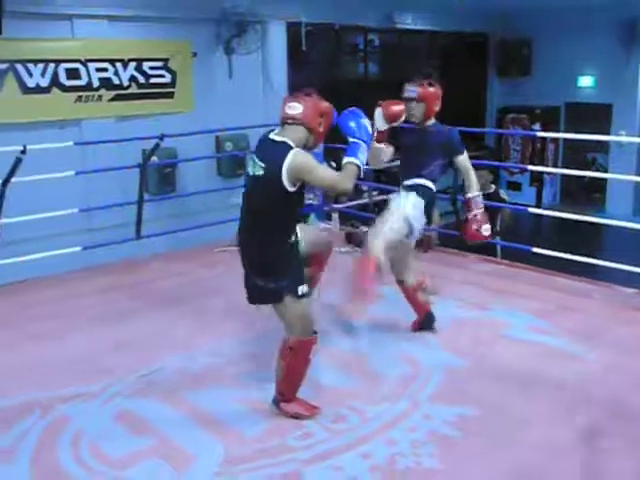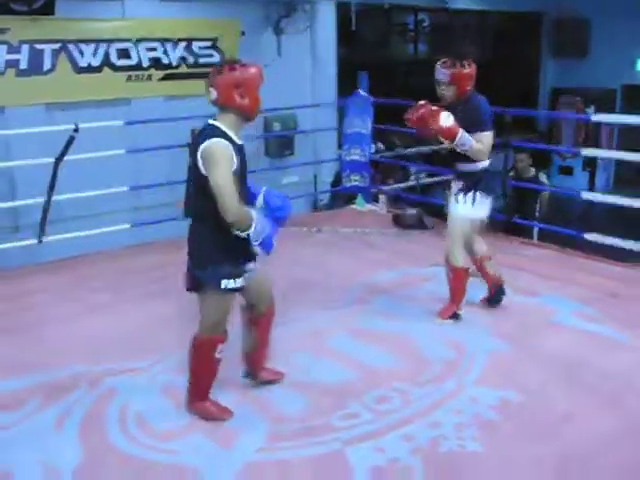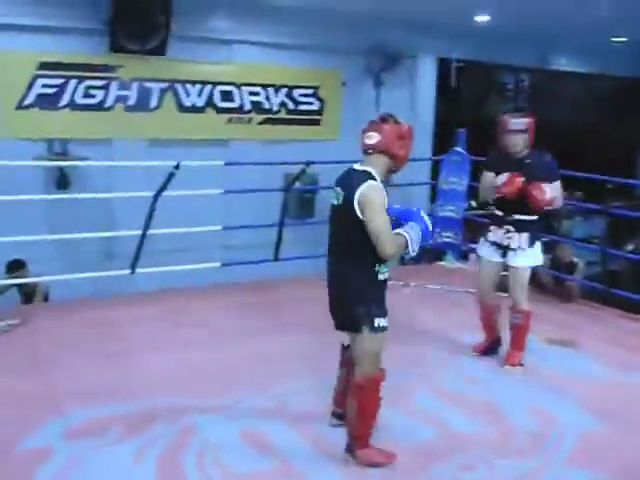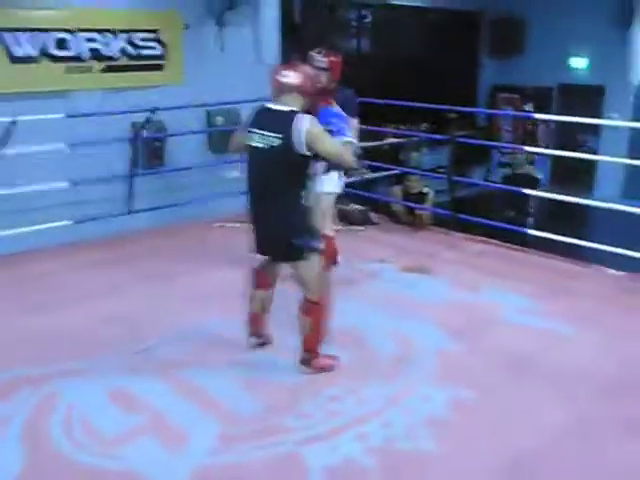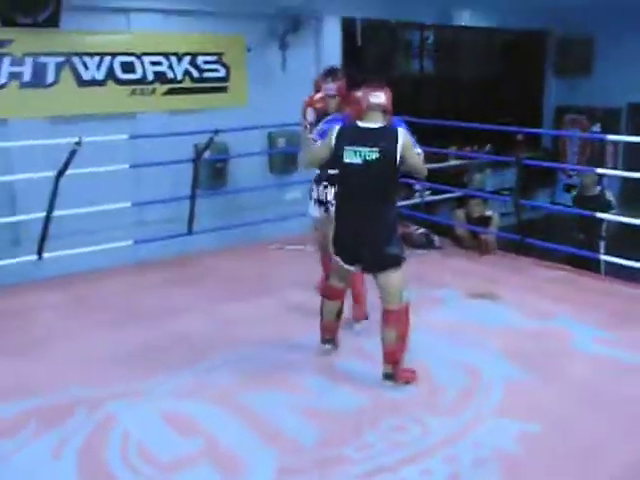
dt=1s
person 1, frame 1
left shoulder: (269, 143)
right shoulder: (296, 159)
right elbow: (341, 183)
right wrist: (358, 144)
left hip: (269, 239)
right hip: (272, 255)
left knee: (322, 241)
right knee: (300, 332)
right ankle: (285, 398)
person 1, frame 2
left shoulder: (228, 137)
right shoulder: (216, 145)
right elbow: (232, 213)
left wrist: (260, 199)
right wrist: (263, 227)
left hip: (233, 245)
right hip: (216, 250)
left knee: (263, 300)
right knee: (213, 328)
left ankle: (255, 367)
right ankle: (198, 397)
person 1, frame 3
left shoulder: (347, 178)
right shoulder: (371, 189)
right elbow: (387, 248)
left wrist: (388, 219)
right wrist: (414, 230)
left hip: (343, 280)
right hip: (361, 287)
left knee: (356, 349)
right knee: (369, 368)
left ankle: (343, 408)
right ankle: (359, 443)
person 1, frame 4
left shoulder: (257, 117)
right shoulder: (304, 124)
left elbow: (234, 146)
right elbow: (348, 160)
left hip: (262, 215)
right hip: (291, 219)
left knee: (267, 267)
right knee: (316, 289)
left ankle: (256, 331)
right ankle: (310, 355)
person 1, frame 5
left shoulder: (340, 134)
right shoulder: (398, 137)
left elbow: (309, 159)
right elbow: (421, 171)
left wrist: (313, 137)
left hip: (346, 230)
right hip: (381, 233)
left knee: (336, 279)
right knee: (394, 303)
left ankle: (327, 338)
right ankle: (393, 368)
person 2, frame 1
left shoulder: (446, 135)
right shoulder: (402, 133)
left elbow: (468, 172)
right elbow: (377, 162)
left wrist: (476, 210)
right wrist: (381, 130)
left hip: (418, 196)
right hip: (403, 198)
left knee: (378, 240)
right knee: (401, 266)
left ankle: (361, 294)
right ankle: (425, 314)
person 2, frame 2
left shoulder: (478, 108)
right shoulder: (450, 106)
left elbow: (482, 152)
right elbow: (435, 139)
left wrist: (452, 132)
right wrist: (423, 125)
left hip: (475, 182)
right hip: (464, 179)
left knee: (453, 247)
right knee: (470, 238)
left ankle: (454, 305)
right ankle: (495, 286)
person 2, frame 3
left shoulder: (544, 161)
right shoulder: (496, 158)
left elbow: (558, 200)
right elbow: (483, 195)
left wrist: (547, 199)
right wrist: (497, 188)
left hip: (525, 234)
right hip: (497, 230)
left knee: (518, 297)
right knee: (484, 289)
left ankle: (516, 351)
right ankle: (492, 338)
person 2, frame 4
left shoulder: (344, 97)
left elbow: (352, 134)
left wrist: (337, 114)
left hip: (331, 165)
left knee: (322, 223)
right knee: (322, 218)
right ankle: (330, 255)
person 2, frame 5
right shoulder: (318, 116)
right wrist: (309, 122)
right hip: (322, 186)
right knee: (322, 241)
left ankle: (359, 304)
right ankle: (328, 278)
